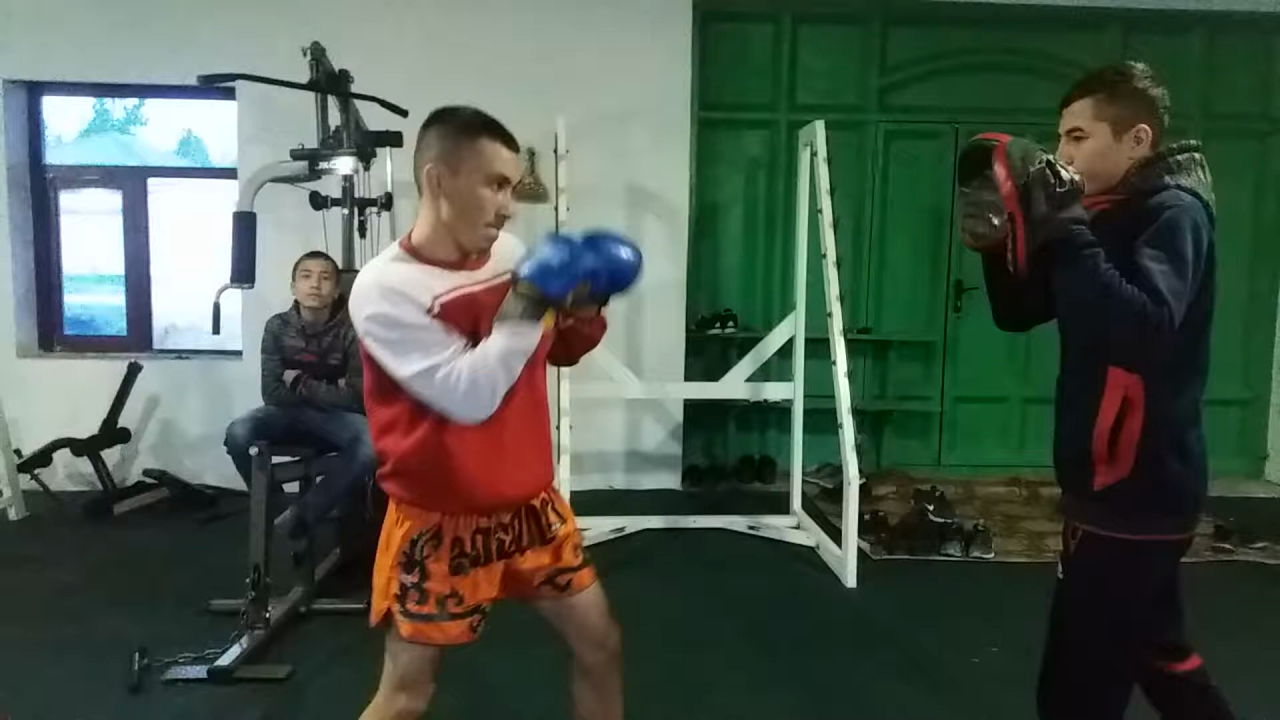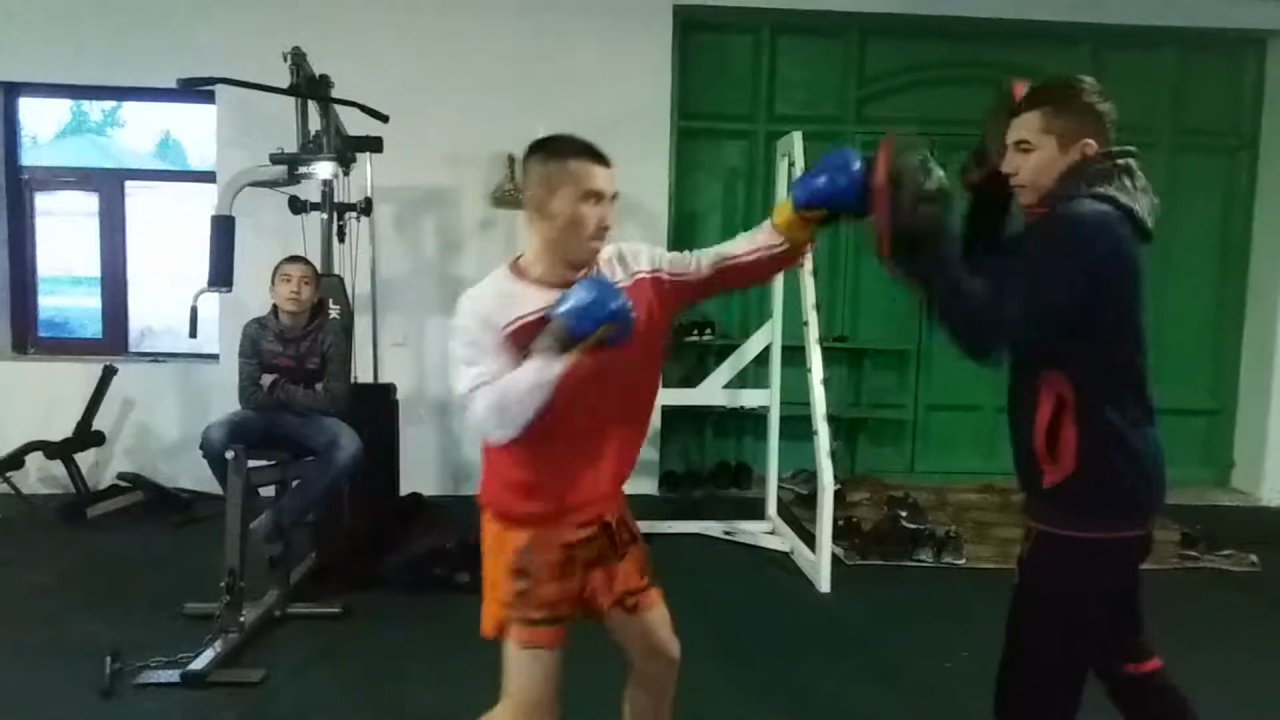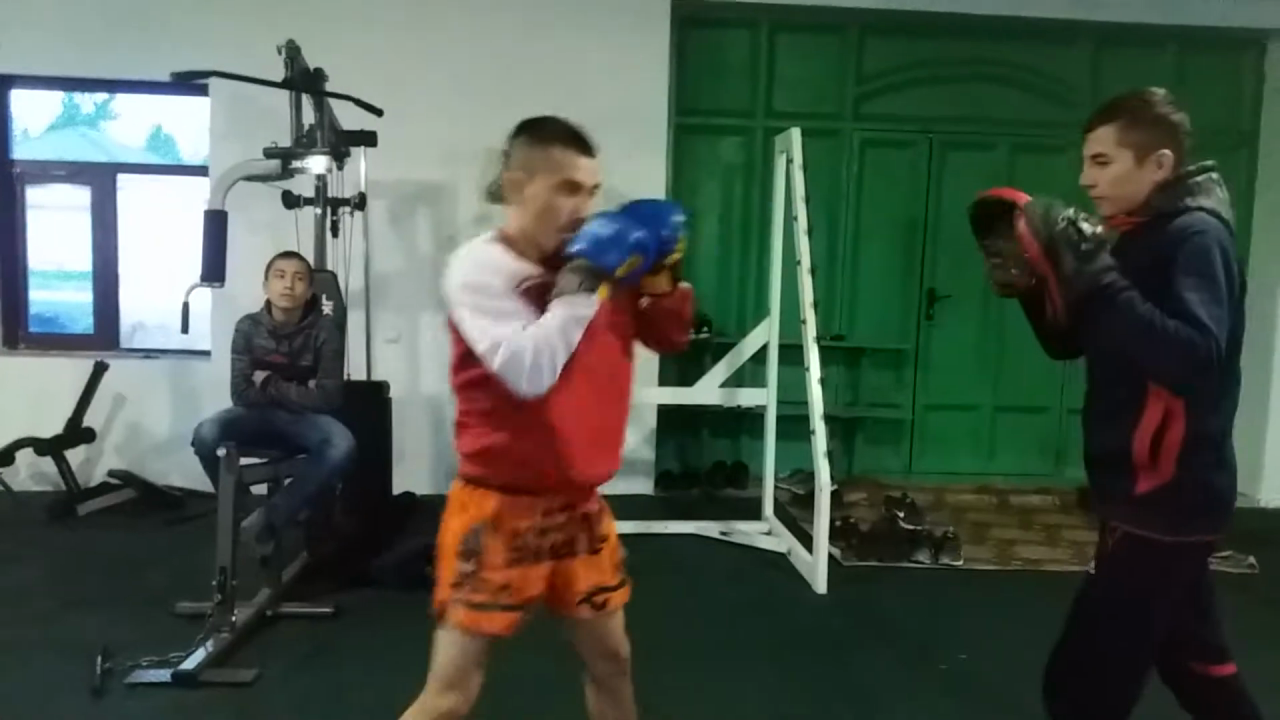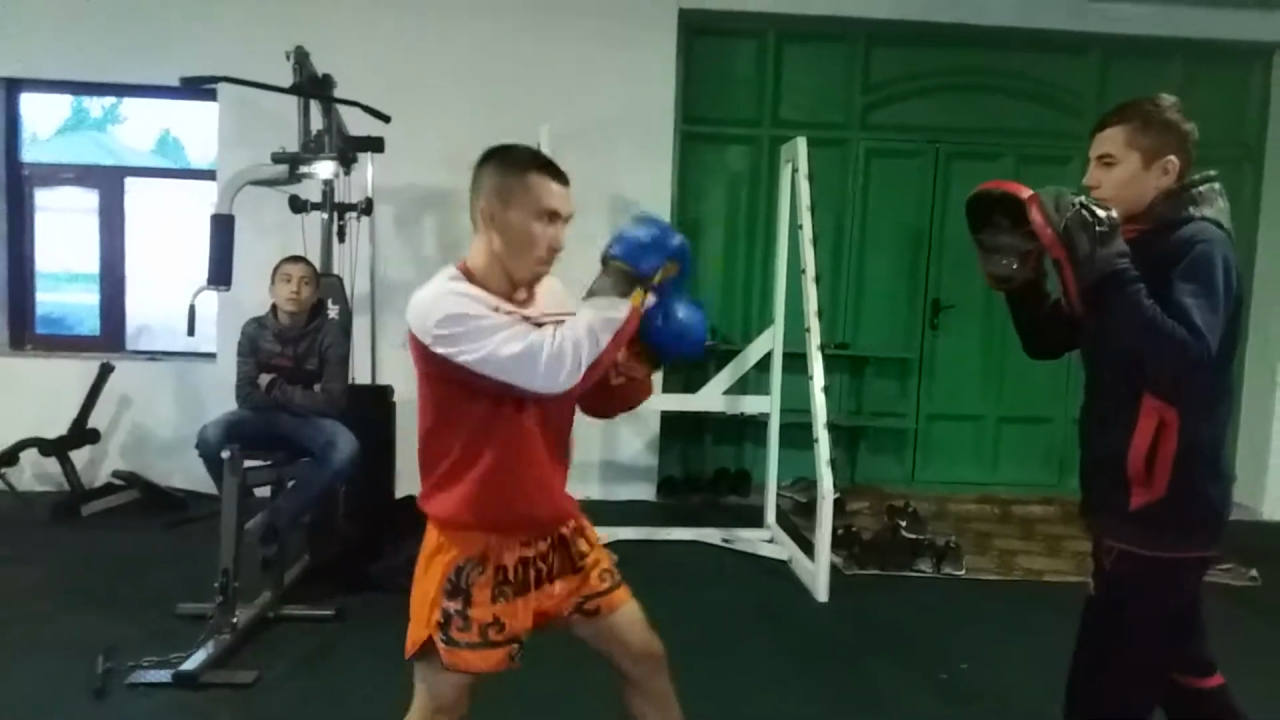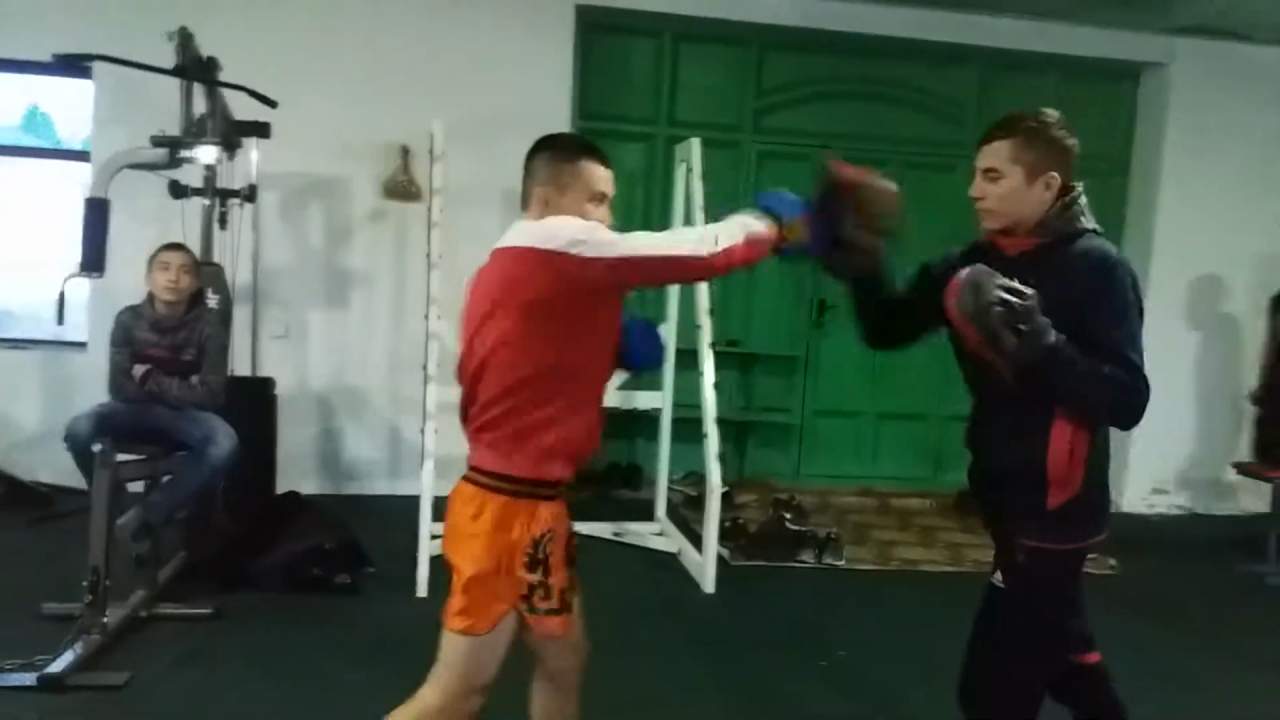
dt=0.5s
person 1, frame 1
left shoulder: (1174, 216)
right shoulder: (1114, 218)
left elbow: (1144, 331)
right elbow: (1018, 313)
left wrist: (1063, 233)
left hip: (1136, 488)
right hip: (1122, 484)
right knee: (1156, 654)
person 1, frame 2
left shoulder: (1087, 226)
right shoulder: (1078, 223)
left elbow: (991, 332)
right elbow: (988, 279)
left wrist: (923, 235)
right wrist: (986, 192)
left hip: (1088, 490)
right hip: (1102, 483)
right knee: (1121, 654)
person 1, frame 3
left shoulder: (1196, 239)
right shoulder: (1140, 240)
left elbow: (1194, 360)
right elbow: (1069, 342)
left wrist: (1097, 279)
right wrist: (1029, 282)
left hip: (1166, 498)
right hip: (1158, 495)
right knee: (1194, 659)
person 1, frame 4
left shoulder: (1198, 247)
right shoulder: (1135, 246)
left elbow: (1184, 365)
right elbow: (1047, 340)
left wrist: (1106, 271)
right wrist: (1019, 280)
left hip: (1162, 509)
right hip: (1140, 505)
person 1, frame 5
left shoulder: (1097, 268)
right shoulder: (981, 263)
left elbow: (1124, 401)
right elbow: (888, 329)
left wrist: (1041, 345)
right wrist: (857, 262)
left hip: (1054, 507)
right hip: (1018, 500)
right knee: (1062, 654)
person 2, frame 1
left shoulder: (510, 254)
right shoulder: (383, 291)
left elbow: (564, 348)
right elbow: (469, 396)
left wrist: (586, 305)
right wrist: (533, 309)
left hip: (529, 505)
right hip: (441, 523)
left knee: (600, 645)
person 2, frame 2
left shoulder: (630, 269)
right shoulder: (486, 306)
left elbow: (724, 265)
right elbow: (493, 421)
left wrist: (802, 214)
right wrist: (559, 346)
left hip: (601, 516)
right hip: (530, 532)
left knee: (658, 658)
person 2, frame 3
left shoulder: (588, 251)
right shoulder: (475, 269)
left elbow: (670, 335)
right elbow: (533, 371)
left wrist: (663, 274)
right wrist: (585, 283)
left hip: (579, 507)
right hip: (503, 508)
left knee: (611, 656)
person 2, frame 4
left shoulder: (549, 298)
right shoulder: (441, 307)
left elbow: (601, 397)
right elbow: (551, 365)
left wrist: (643, 359)
right wrist: (619, 286)
left hip: (555, 531)
right hip: (476, 545)
left knee: (645, 659)
person 2, frame 5
left shoulder: (517, 266)
right shoulder: (557, 242)
right elbow: (687, 251)
left wrist: (608, 349)
right wrist: (772, 225)
left hip: (531, 500)
right hip: (510, 504)
left knee: (564, 656)
person 3, frame 1
left shoulder: (351, 330)
right shoulder: (277, 326)
left elbow: (355, 397)
right elbow: (272, 394)
left wrist: (301, 384)
right wrist: (325, 391)
left hip: (336, 417)
right hip: (290, 413)
left knee: (372, 446)
right knee: (237, 434)
left ankle: (299, 517)
person 3, frame 2
left shoulder: (330, 335)
right shoulder: (256, 330)
left elbow: (334, 401)
right elbow: (249, 398)
left wrist: (279, 388)
right wrist: (305, 396)
left hip: (313, 421)
right hip: (267, 417)
left knee: (349, 449)
right knee: (213, 438)
left ankle: (274, 521)
person 3, frame 3
left shoulder: (324, 330)
right shoulder: (249, 327)
left elbow: (327, 399)
right elbow: (241, 394)
left wrist: (272, 385)
right wrist: (298, 393)
left hip: (306, 419)
right hip: (260, 415)
left knee: (342, 446)
right knee: (205, 435)
left ankle: (267, 520)
person 3, frame 4
left shoulder: (329, 335)
right shoulder: (254, 330)
left elbow: (331, 403)
right elbow: (246, 397)
left wrist: (277, 388)
right wrist: (302, 396)
left hip: (310, 423)
right hip: (265, 418)
left knee: (346, 449)
right knee: (209, 437)
left ankle: (271, 522)
person 3, frame 5
left shoulder: (208, 325)
right shoulder: (129, 319)
left elbow: (210, 395)
right elbow: (120, 388)
left wrist: (151, 380)
right wrist: (178, 389)
left hip: (186, 415)
right hip: (139, 410)
left knee: (225, 444)
right knee: (79, 430)
left ankle: (144, 518)
